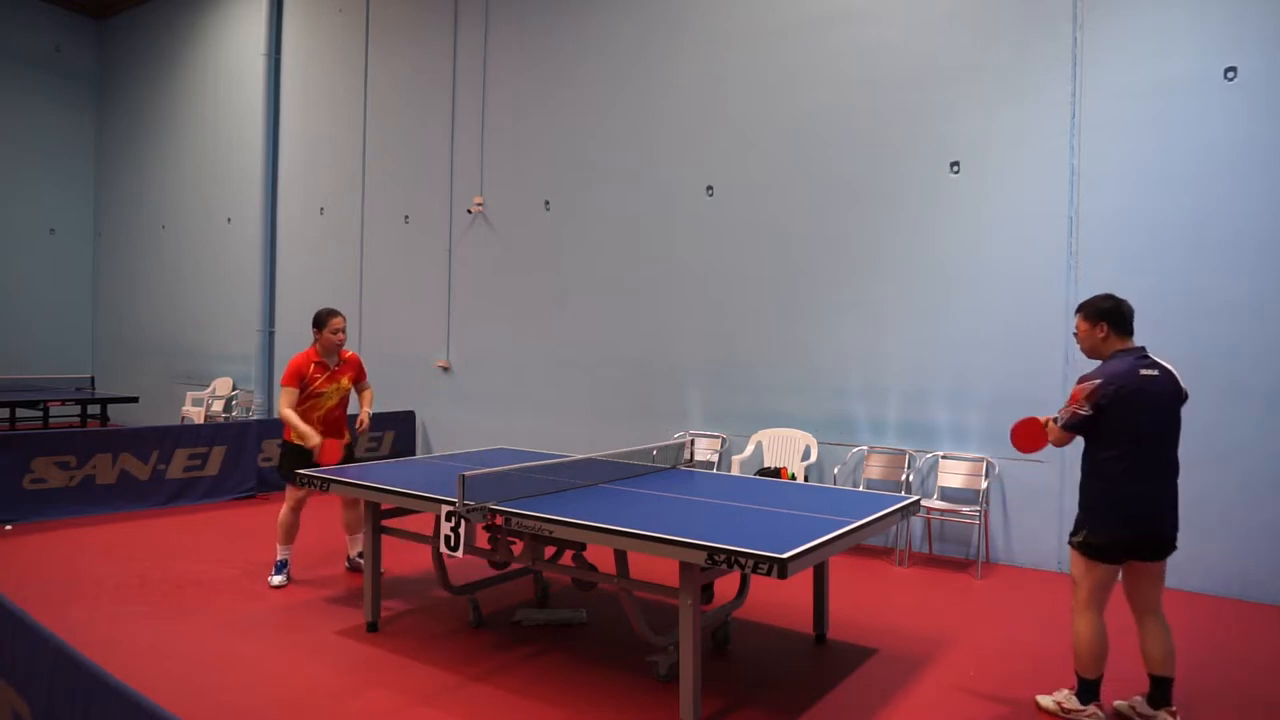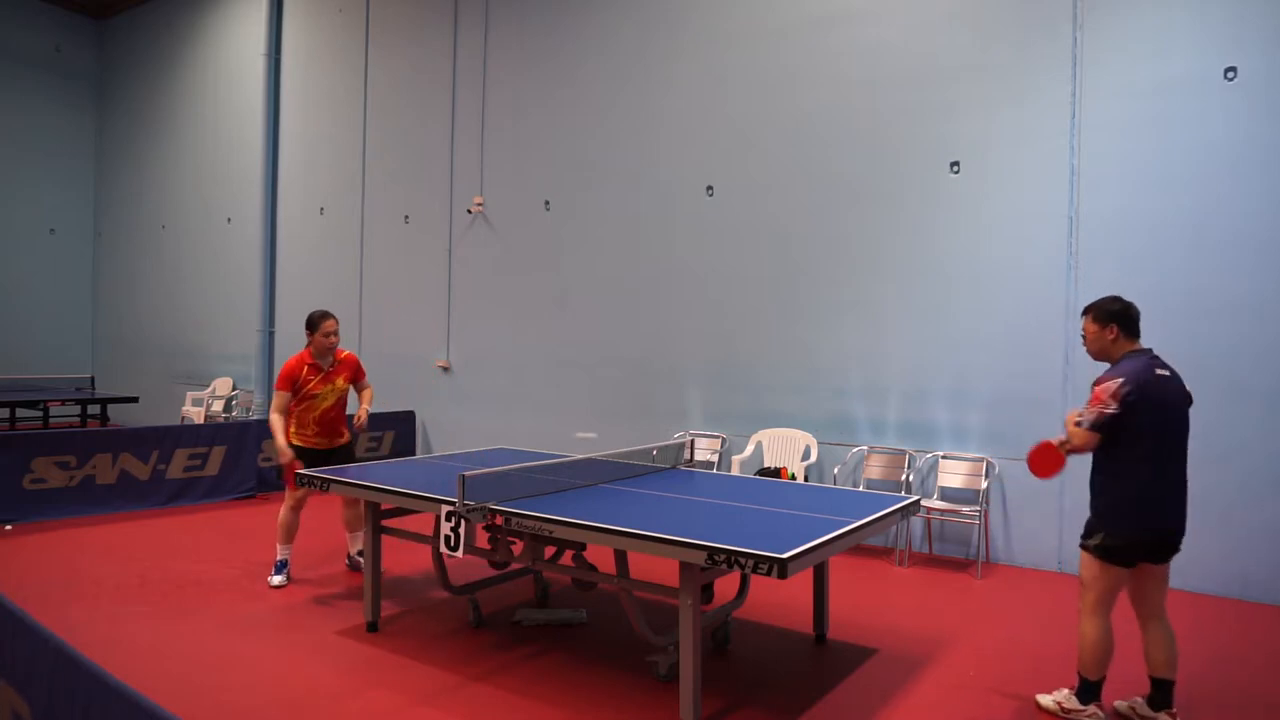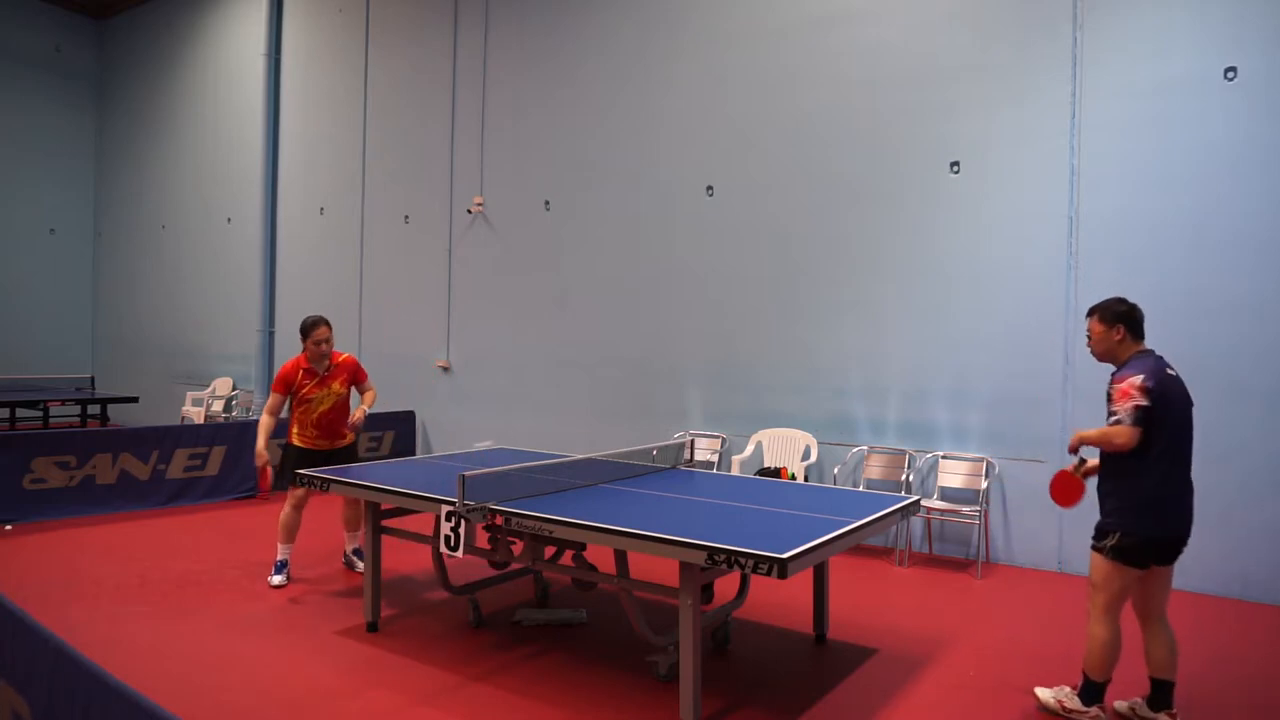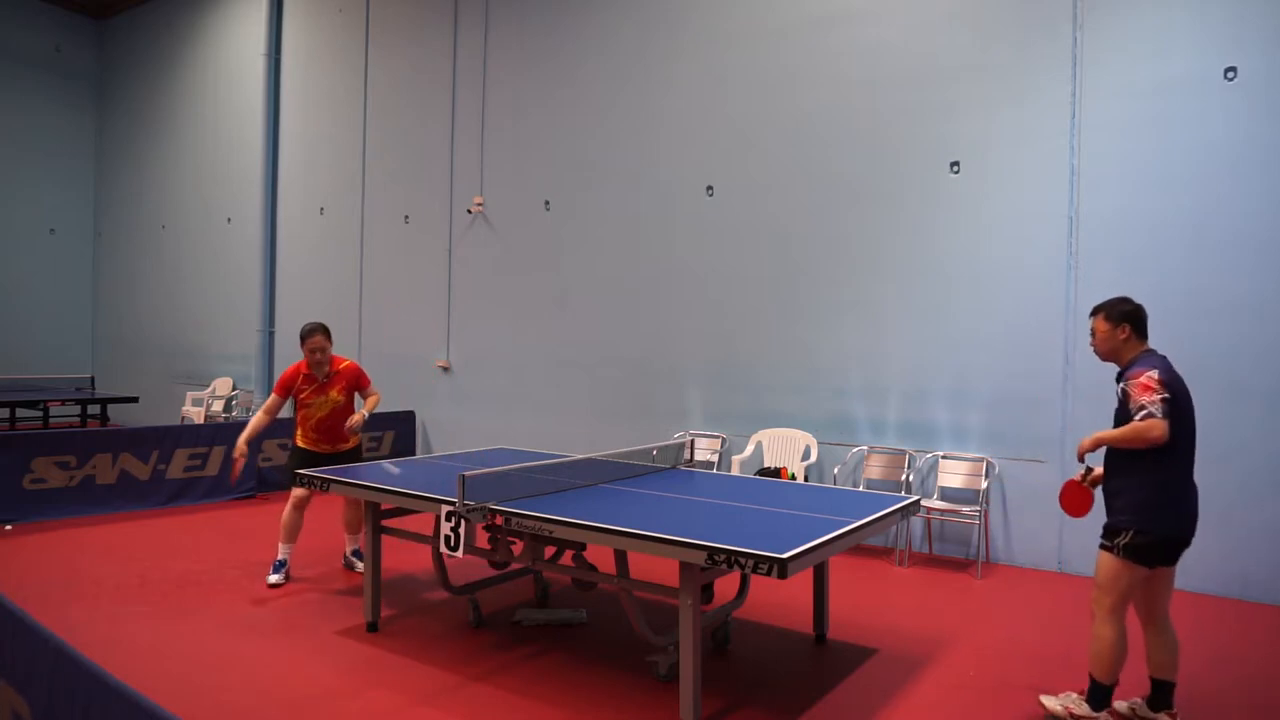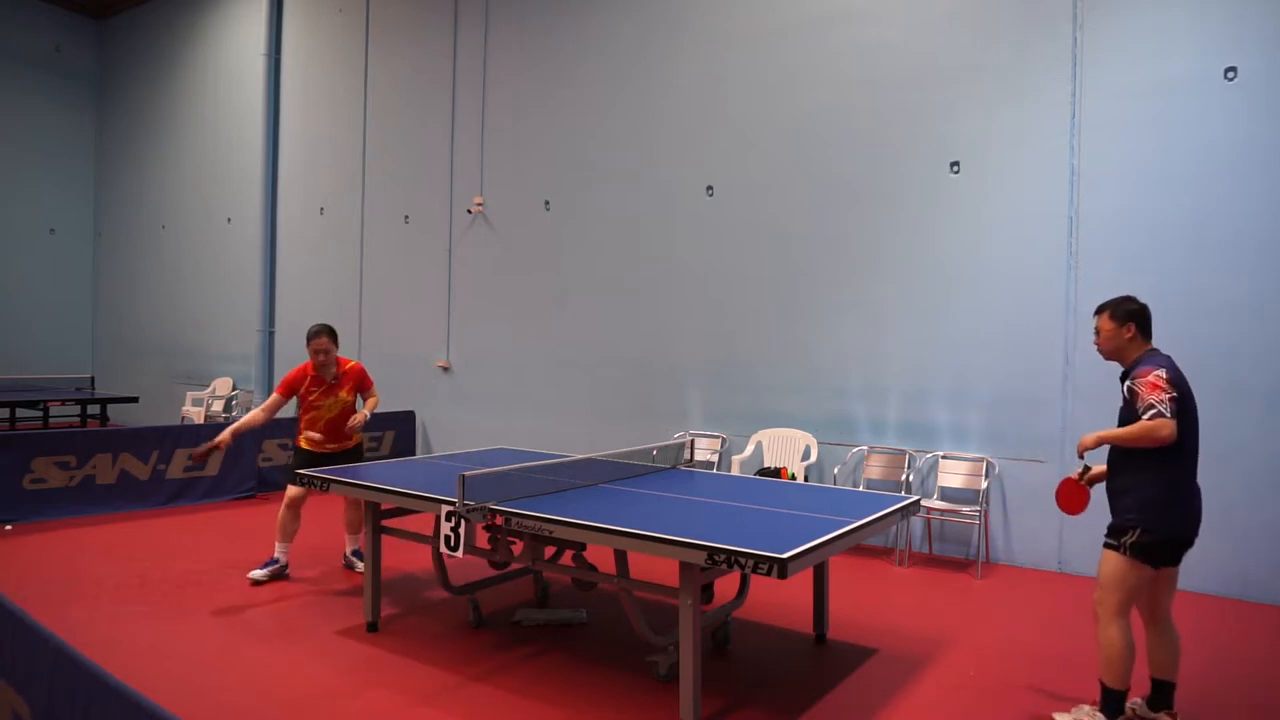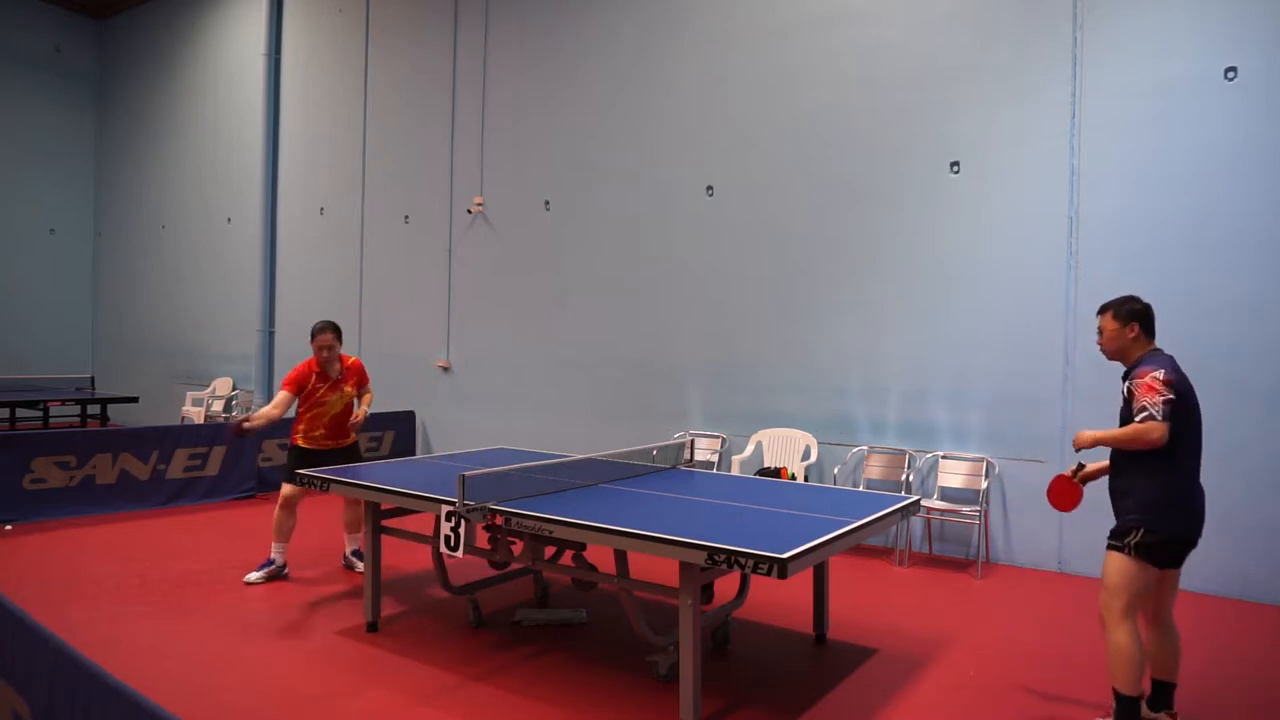
dt=0.1s
person 1, frame 1
left shoulder: (1098, 382)
right shoulder: (1170, 377)
left elbow: (1059, 437)
left wrist: (1059, 418)
right wrist: (1073, 417)
left hip: (1107, 517)
right hip: (1158, 516)
left knee: (1087, 608)
right knee: (1148, 609)
person 1, frame 2
left shoulder: (1116, 381)
right shoulder: (1168, 376)
left elbow: (1084, 441)
left wrist: (1072, 426)
right wrist: (1083, 433)
left hip: (1122, 518)
right hip: (1164, 516)
left knee: (1093, 609)
right knee: (1151, 612)
person 1, frame 3
left shoulder: (1132, 378)
right shoulder: (1168, 376)
left elbow: (1125, 438)
left wrist: (1085, 437)
right wrist: (1097, 464)
left hip: (1133, 518)
right hip: (1171, 517)
left knee: (1101, 610)
right knee: (1153, 614)
person 1, frame 4
left shoulder: (1143, 374)
right shoulder: (1157, 372)
left elbow: (1154, 432)
left wrist: (1097, 438)
right wrist: (1102, 474)
left hip: (1143, 517)
right hip: (1167, 516)
left knee: (1105, 610)
right knee: (1154, 614)
person 1, frame 5
left shoulder: (1150, 373)
right shoulder: (1158, 372)
left elbow: (1162, 431)
left wrist: (1101, 436)
right wrist: (1103, 472)
left hip: (1149, 516)
right hip: (1172, 515)
left knee: (1109, 610)
right knee: (1156, 614)
person 1, frame 6
left shoulder: (1150, 374)
right shoulder: (1165, 372)
left elbow: (1153, 435)
left wrist: (1094, 437)
right wrist: (1096, 469)
left hip: (1151, 517)
right hip: (1177, 515)
left knee: (1115, 613)
right knee: (1156, 615)
person 2, frame 1
left shoulder: (352, 361)
right shoulder: (299, 364)
left elbow: (365, 389)
right elbow: (284, 410)
left wrist: (365, 411)
right wrist: (308, 433)
left hip: (338, 441)
right hip: (302, 443)
left knee: (352, 496)
right knee: (294, 500)
left ankle: (356, 556)
right ankle: (282, 563)
person 2, frame 2
left shoulder: (349, 361)
right shoulder: (293, 367)
left elbow: (365, 388)
right elbow: (277, 412)
left wrist: (365, 408)
right wrist: (281, 443)
left hip: (338, 443)
right hip: (301, 444)
left knee: (352, 496)
right knee: (294, 500)
left ankle: (356, 554)
right ankle: (282, 563)
person 2, frame 3
left shoulder: (348, 364)
right shoulder: (290, 371)
left elbow: (369, 390)
right elbow: (270, 413)
left wrist: (362, 409)
right wrist: (261, 444)
left hip: (341, 443)
right hip: (303, 446)
left knee: (353, 495)
right knee: (296, 499)
left ankle: (352, 552)
right ankle: (282, 563)
person 2, frame 4
left shoulder: (350, 370)
right shoulder: (292, 376)
left elbow: (372, 396)
right elbow: (267, 412)
left wrist: (362, 414)
right wrist: (244, 439)
left hip: (346, 447)
right hip: (308, 447)
left knee: (354, 498)
right knee: (297, 500)
left ankle: (352, 553)
right ankle: (282, 562)
person 2, frame 5
left shoulder: (355, 370)
right shoulder: (298, 376)
left elbow: (372, 396)
right elbow: (265, 411)
left wrist: (364, 414)
right wrist: (232, 430)
left hip: (347, 447)
right hip: (310, 448)
left knee: (355, 498)
right knee: (292, 499)
left ankle: (353, 553)
right ankle: (279, 561)
person 2, frame 6
left shoulder: (355, 366)
right shoulder: (301, 373)
left elbow: (367, 392)
right elbow: (277, 407)
left wrist: (363, 410)
right wrist: (260, 417)
left hip: (344, 444)
right hip: (307, 446)
left knee: (353, 496)
right knee: (287, 498)
left ankle: (352, 553)
right ankle: (277, 562)
